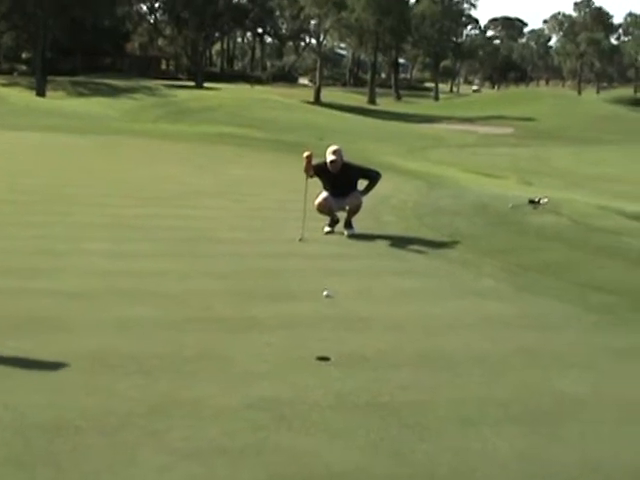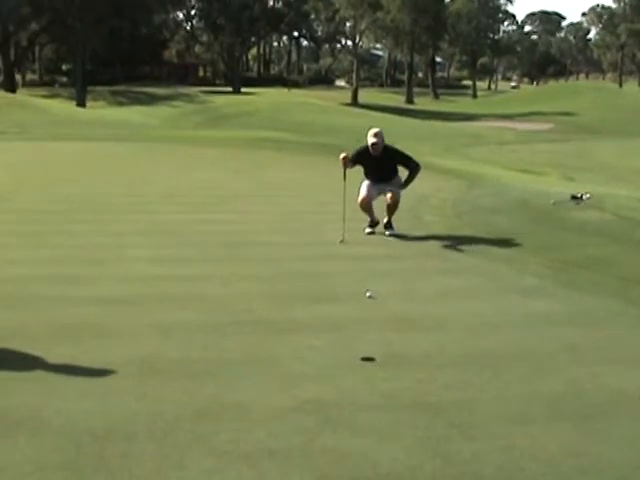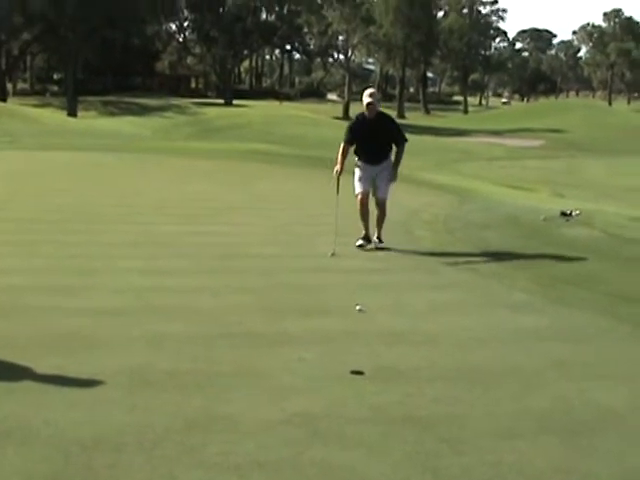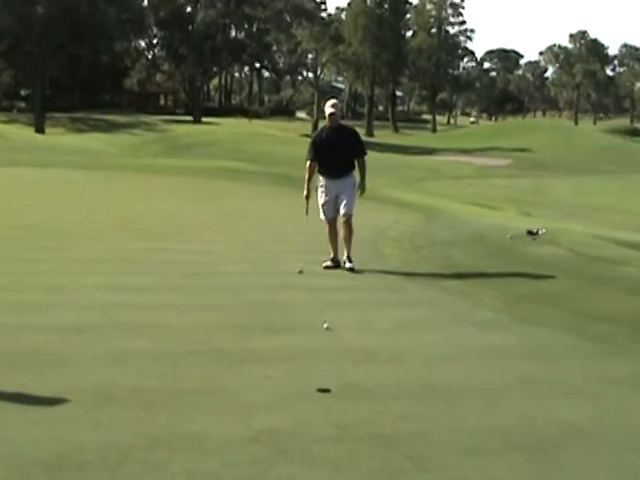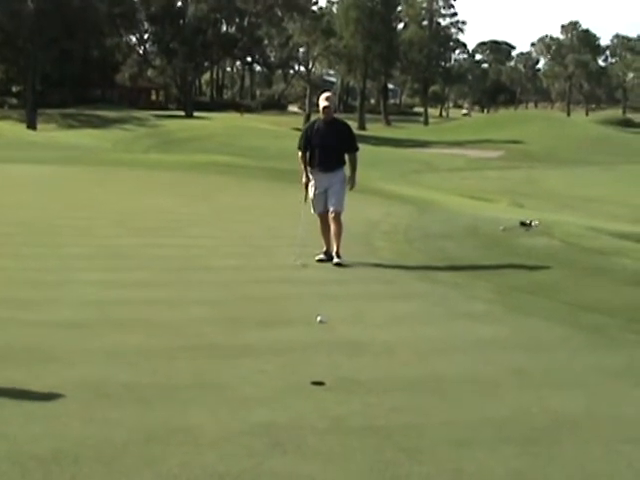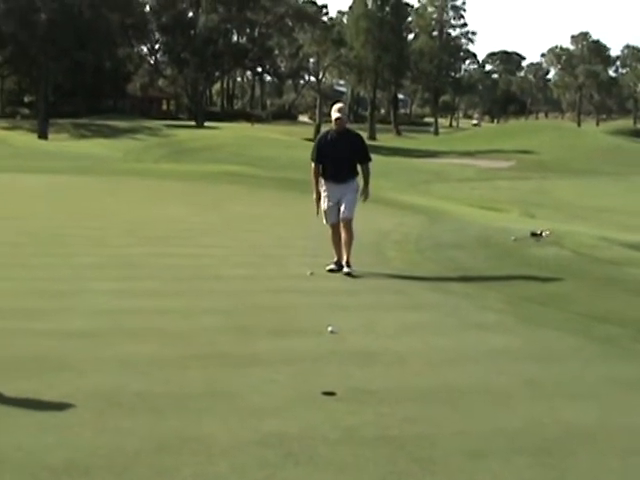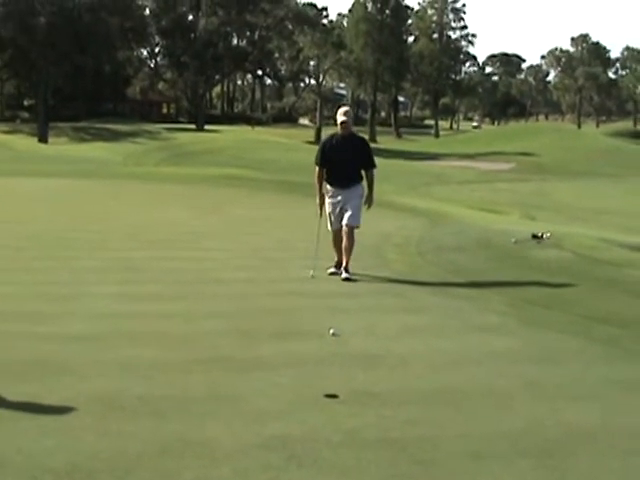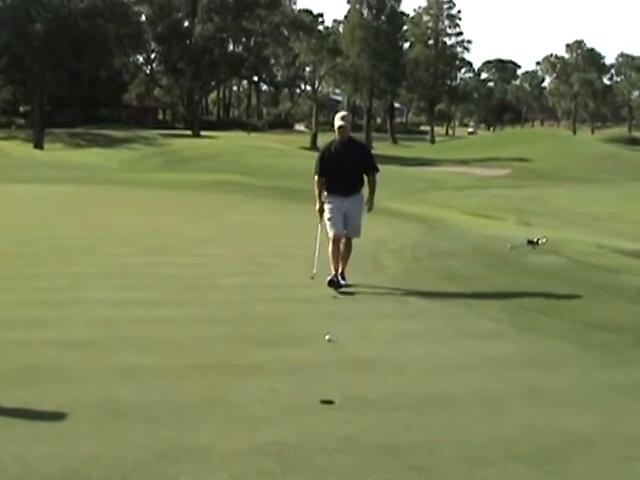
dt=0.5s
person 1, frame 1
left shoulder: (351, 169)
right shoulder: (322, 167)
left elbow: (376, 175)
right elbow: (309, 172)
left wrist: (364, 192)
right wrist: (308, 161)
left hip: (349, 197)
right hip: (331, 197)
left knee: (356, 201)
right knee: (319, 204)
left ankle: (348, 221)
right ankle: (333, 218)
person 1, frame 2
left shoulder: (393, 153)
right shoulder: (363, 152)
left elbow: (416, 167)
right elbow: (348, 164)
left wrist: (405, 184)
right wrist: (344, 160)
left hip: (391, 182)
right hip: (372, 182)
left knee: (393, 197)
right knee: (363, 201)
left ankle: (388, 221)
right ankle: (373, 220)
person 1, frame 3
left shoulder: (388, 121)
right shoulder: (357, 122)
left elbow: (401, 144)
right elbow: (346, 145)
left wrist: (395, 167)
right wrist: (340, 165)
left hip: (383, 165)
right hip: (363, 165)
left knee: (381, 202)
right knee: (362, 199)
left ankle: (378, 236)
right ankle: (366, 235)
person 1, frame 4
left shoulder: (351, 134)
right shoulder: (319, 136)
left elbow: (360, 158)
right elbow: (311, 162)
left wrist: (363, 180)
right wrist: (307, 185)
left hip: (347, 181)
right hip: (326, 182)
left knee: (346, 218)
right knee: (330, 221)
left ankle: (348, 257)
right ankle: (334, 257)
person 1, frame 5
left shoulder: (343, 128)
right shoulder: (311, 127)
left elbow: (352, 153)
right elbow: (302, 152)
left wrist: (353, 174)
right wrist: (305, 173)
left hip: (337, 175)
right hip: (316, 175)
left knee: (335, 214)
right knee: (322, 215)
left ankle: (337, 253)
right ankle: (327, 250)
person 1, frame 6
left shoulder: (356, 138)
right shoulder: (323, 139)
left elbow: (364, 164)
right elbow: (315, 165)
left wrist: (366, 185)
right wrist: (316, 189)
left hip: (349, 185)
right hip: (329, 186)
left knee: (346, 222)
right knee: (334, 225)
left ankle: (347, 262)
right ankle: (338, 260)
person 1, frame 7
left shoulder: (361, 143)
right shoulder: (327, 142)
left elbow: (369, 170)
right elbow: (320, 169)
left wrist: (370, 193)
right wrist: (319, 193)
left hip: (354, 191)
right hip: (333, 191)
left knee: (348, 229)
right knee: (336, 231)
left ankle: (346, 268)
right ankle: (338, 261)
person 1, frame 8
left shoulder: (361, 149)
right shoulder: (326, 150)
left elbow: (371, 174)
right elbow: (319, 177)
left wrist: (371, 196)
right wrist: (318, 201)
left hip: (354, 199)
right hip: (332, 199)
left knee: (348, 238)
right knee: (335, 237)
left ankle: (342, 273)
right ankle: (334, 276)
